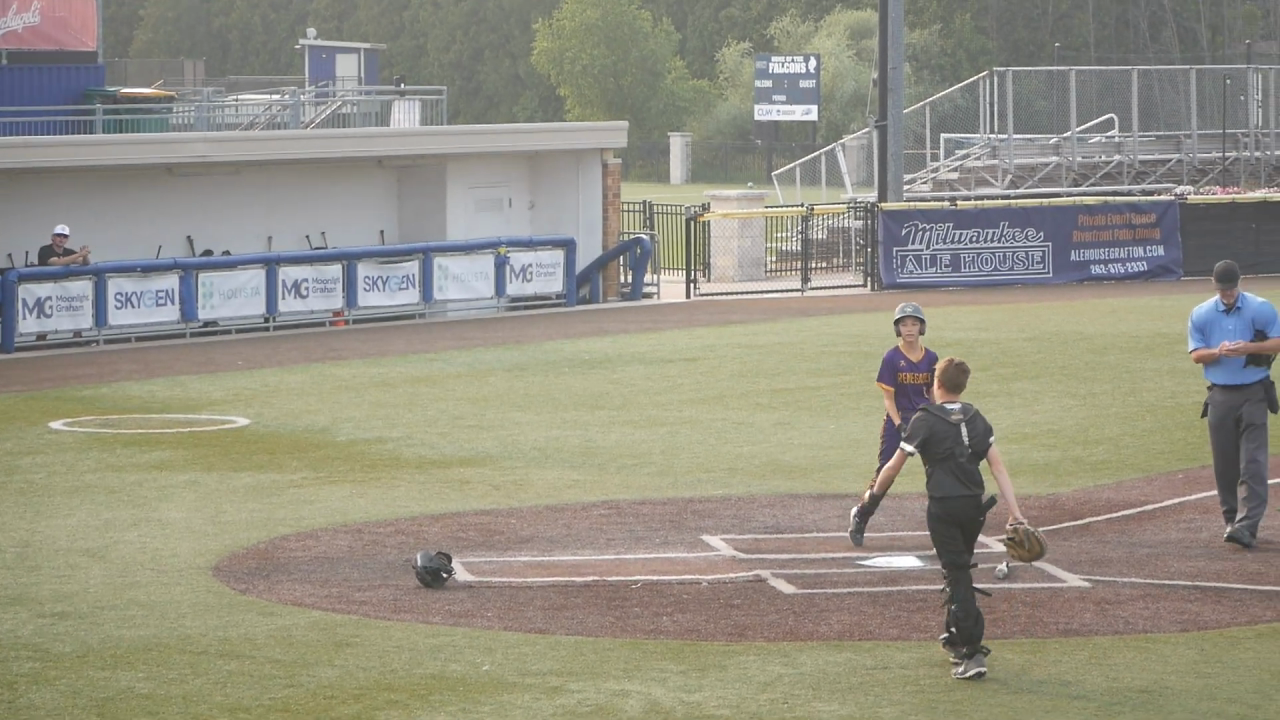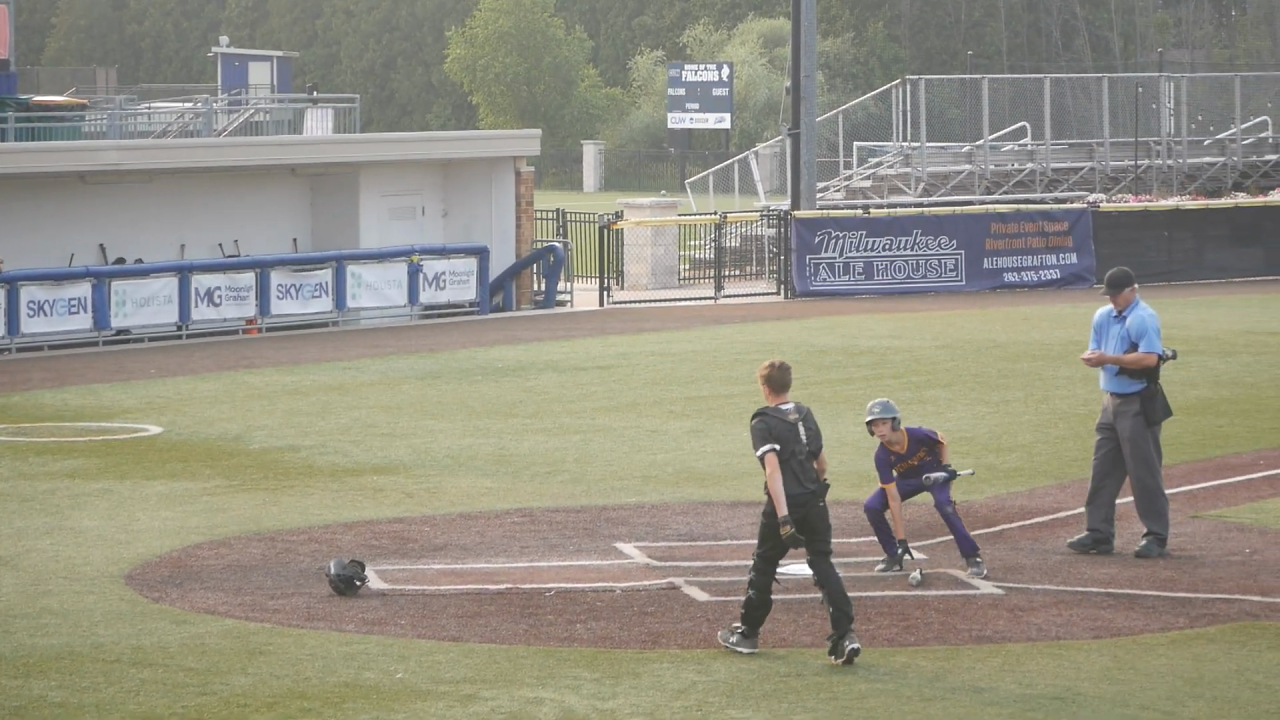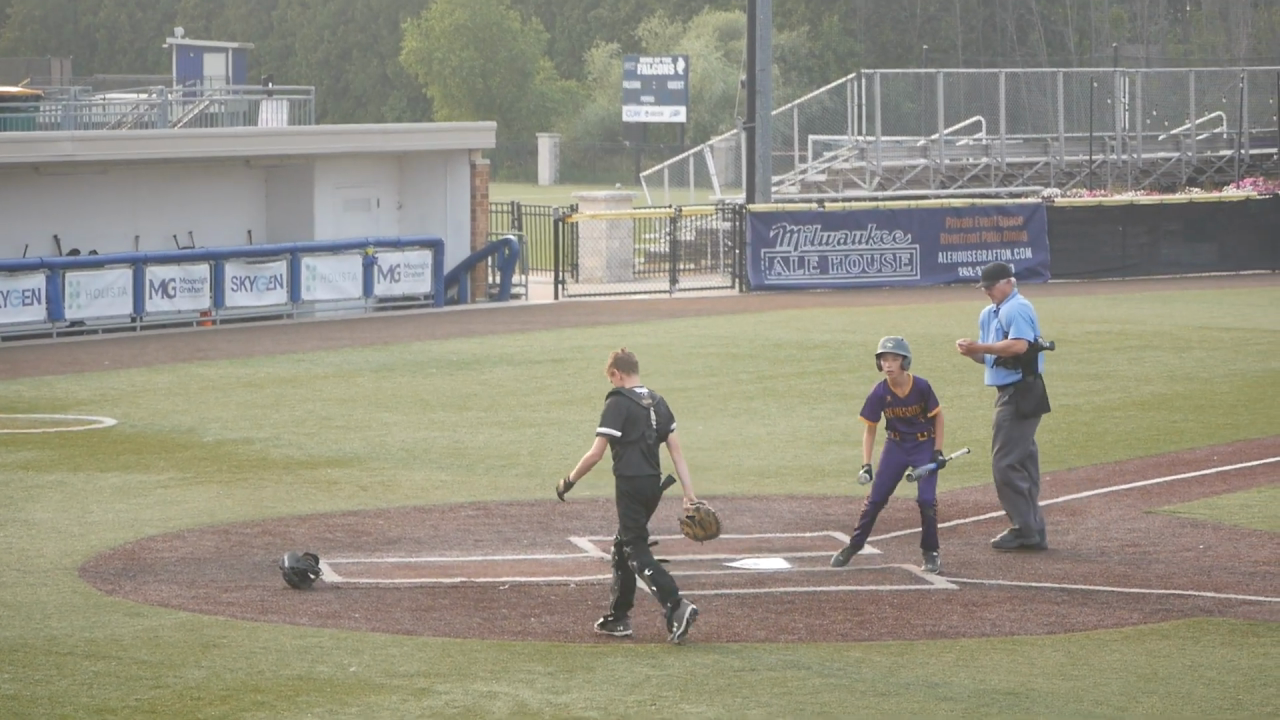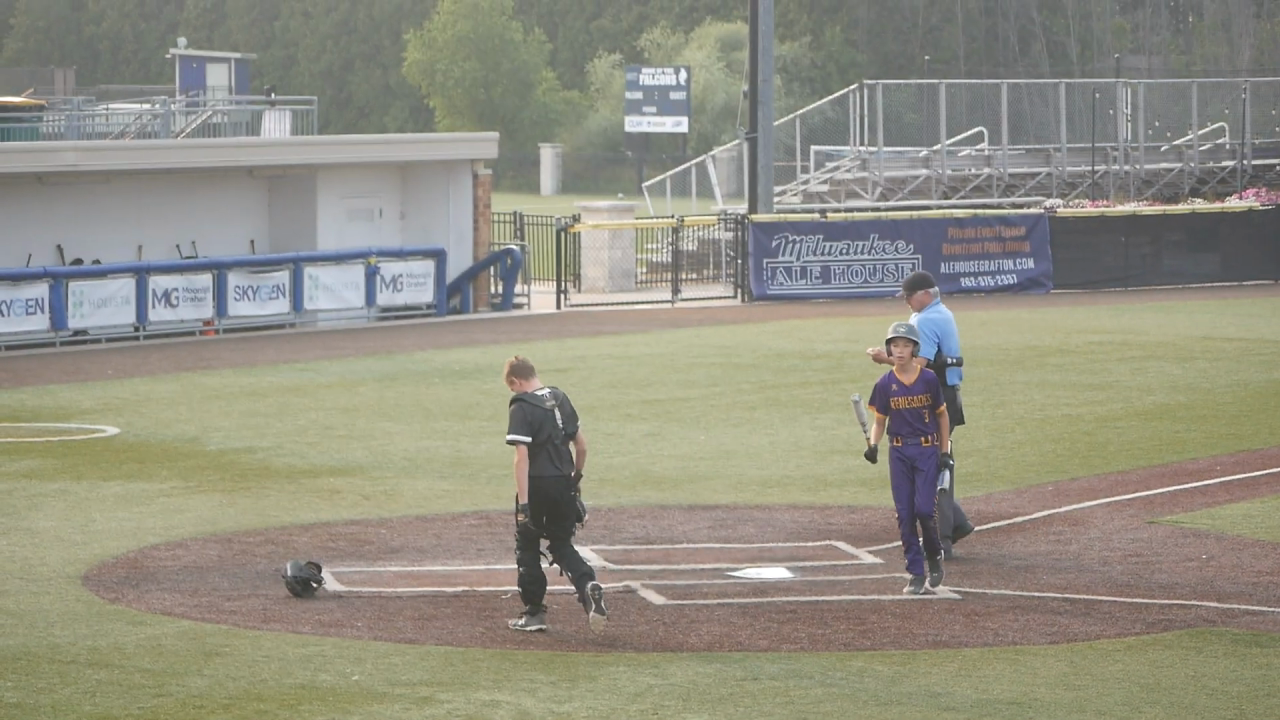
dt=0.7s
person 1, frame 1
left shoulder: (925, 420)
right shoulder: (977, 419)
left elbow: (895, 465)
right elbow: (998, 467)
left wrist: (874, 493)
right wrist: (1015, 514)
left hip: (943, 508)
right hip: (973, 506)
left knee: (957, 577)
right knee: (958, 570)
left ankle: (972, 654)
right ankle: (956, 636)
person 1, frame 2
left shoulder: (763, 423)
right shoulder: (806, 417)
left elbow: (773, 471)
right elbow: (822, 465)
left wrist: (783, 517)
left hip: (784, 504)
right hip: (813, 503)
left knee: (762, 568)
right knee: (823, 567)
left ankle: (747, 634)
right ankle: (844, 636)
person 1, frame 3
left shoulder: (617, 403)
right shoulder: (658, 402)
left elbow: (596, 453)
right elbow: (677, 451)
left wrist: (568, 481)
right wrist: (689, 493)
left hip: (630, 486)
right hip: (653, 485)
left knee: (639, 555)
right knee: (626, 547)
left ankle: (677, 607)
right ankle: (618, 617)
person 1, frame 4
left shoulder: (521, 408)
right shoulder: (561, 399)
left elbow: (521, 460)
right elbow: (581, 446)
left wrist: (522, 504)
right wrist: (575, 480)
left hip: (538, 486)
right hip: (564, 484)
left knee: (528, 547)
right knee: (560, 546)
left ankle: (534, 612)
right ankle: (588, 587)
person 2, frame 1
right shoulder: (1200, 313)
right elbow: (1196, 354)
left wrist: (1248, 348)
right wrist: (1217, 352)
left hip: (1253, 395)
right hip: (1220, 396)
left knee: (1252, 462)
right knee: (1224, 464)
left ankle: (1247, 525)
right ankle: (1232, 519)
person 2, frame 2
left shoulder: (1144, 318)
right shoulder: (1102, 317)
left elbow: (1150, 358)
right elbow: (1096, 352)
left wrist: (1109, 359)
right wrist: (1092, 358)
left hip: (1138, 405)
right hip: (1111, 402)
left knee: (1144, 473)
right knee: (1102, 469)
left ankle: (1156, 536)
right ankle: (1099, 533)
person 2, frame 3
left shoulder: (1018, 308)
right shoulder: (989, 313)
left elbow: (1018, 345)
right elbow: (990, 355)
left wrist: (980, 346)
right wrist: (972, 351)
left hip: (1021, 394)
right hip: (1010, 394)
left knee: (1007, 463)
right knee: (1021, 463)
left ankle: (1027, 528)
right ankle: (1031, 530)
person 2, frame 4
left shoulder: (925, 321)
right shoulder: (944, 315)
left elbow: (918, 363)
left wrist: (886, 358)
right wrist: (889, 357)
right hip: (945, 398)
left ankle: (940, 541)
right ankle: (951, 523)
person 3, frame 1
left shoulder: (931, 359)
right shoulder: (891, 359)
left elbow: (931, 393)
right elbow: (887, 399)
right wrist: (898, 425)
right hip: (897, 424)
right ankle: (861, 516)
person 3, frame 2
left shoulder: (918, 434)
right shoulder: (882, 456)
left elbow: (942, 440)
right elbow: (894, 499)
left wrist: (947, 466)
right wrist: (902, 541)
left hip: (934, 473)
right hip: (907, 479)
left knee: (944, 503)
right knee: (872, 507)
left ankle: (973, 557)
right ankle: (893, 557)
person 3, frame 3
left shoulder: (921, 386)
right shoulder: (879, 393)
left elbow: (938, 416)
right elbow: (870, 431)
left wrist: (938, 450)
right wrist: (866, 466)
left hip: (923, 444)
right hip: (896, 445)
left knee: (926, 499)
right knee: (876, 498)
left ankle: (931, 552)
right ankle: (853, 545)
person 3, frame 4
left shoulder: (929, 379)
right shoulder: (884, 384)
left elbow: (942, 416)
right elbow: (880, 421)
left wrist: (944, 452)
right wrist: (873, 445)
left hip: (927, 450)
right hip: (899, 452)
left knee: (924, 509)
right knee: (904, 512)
left ankle: (934, 555)
right ankle: (916, 572)
